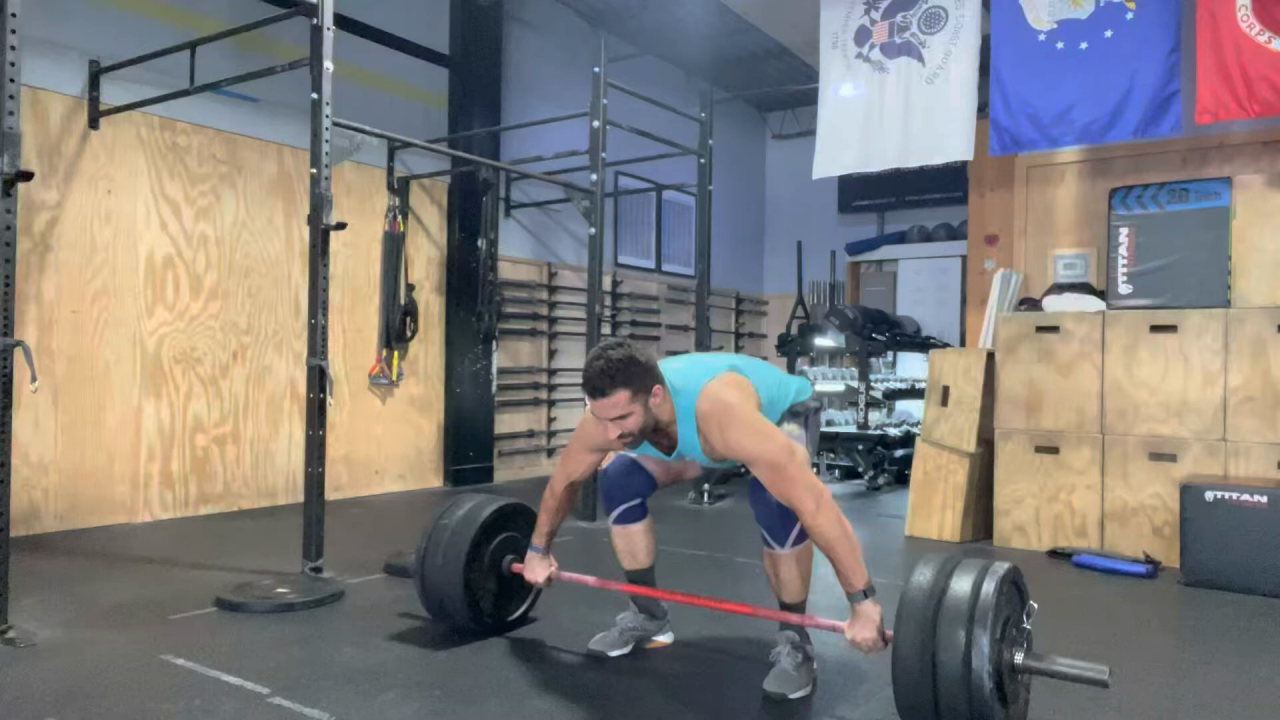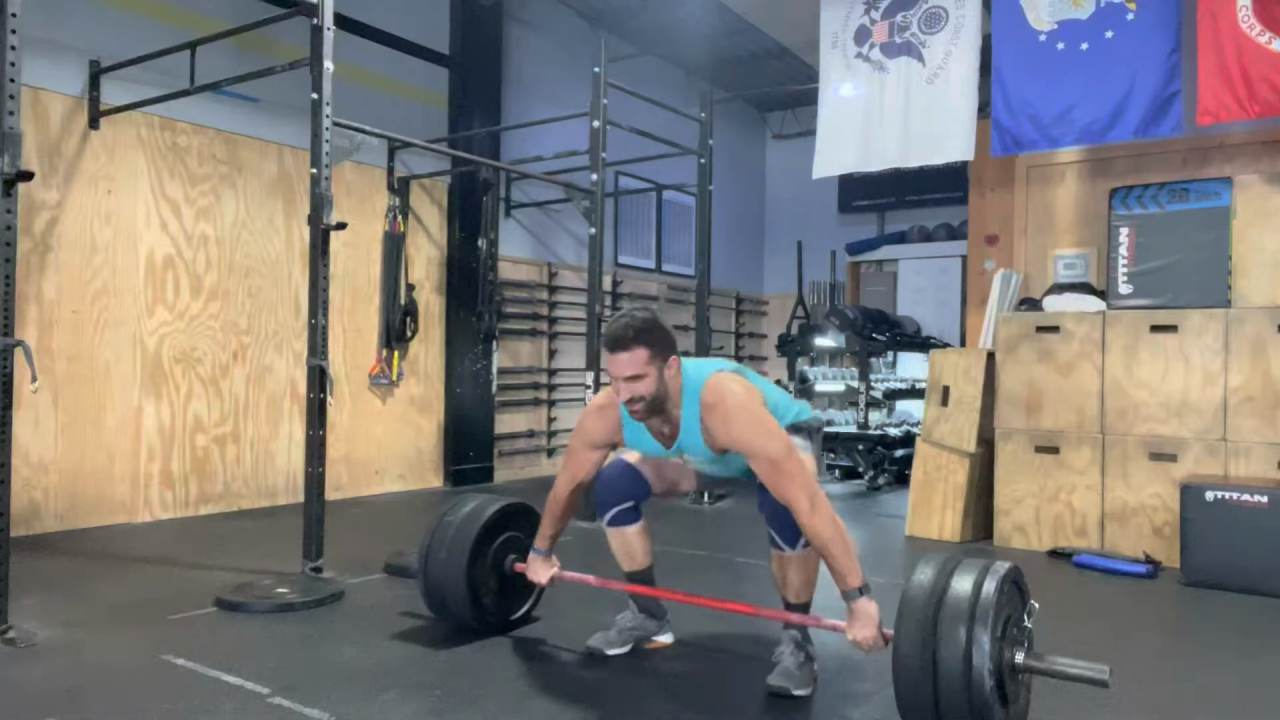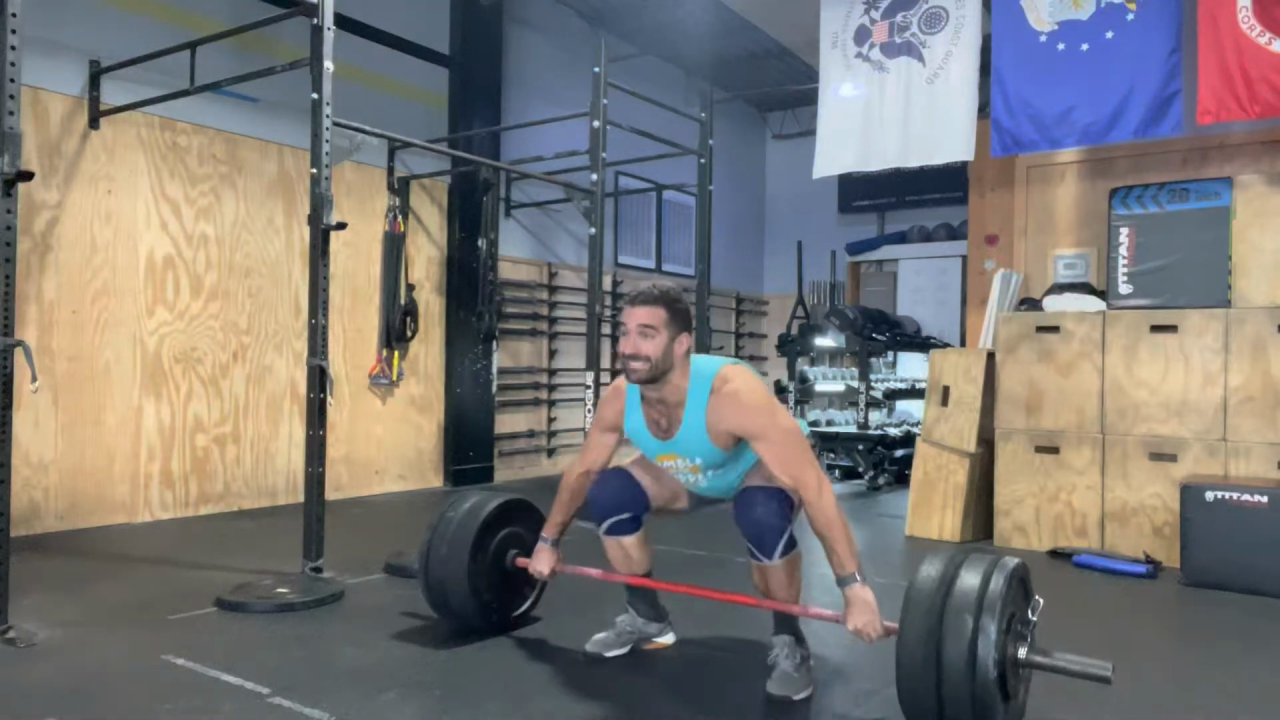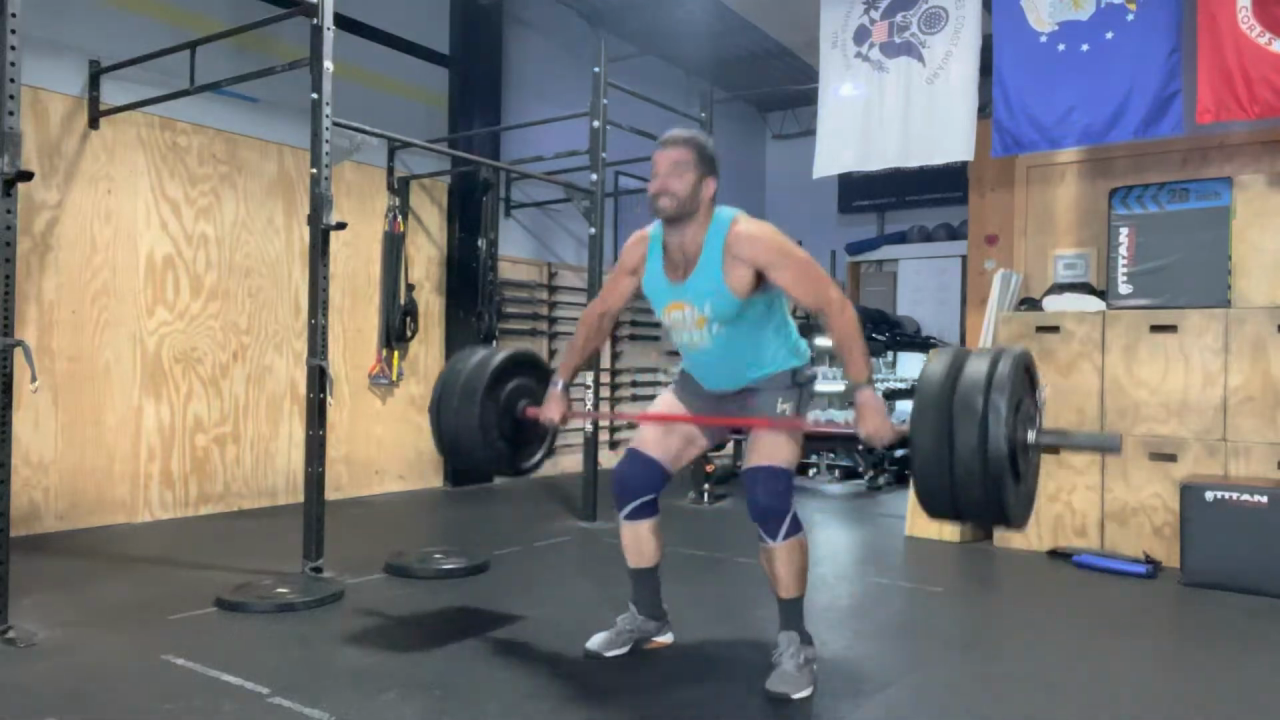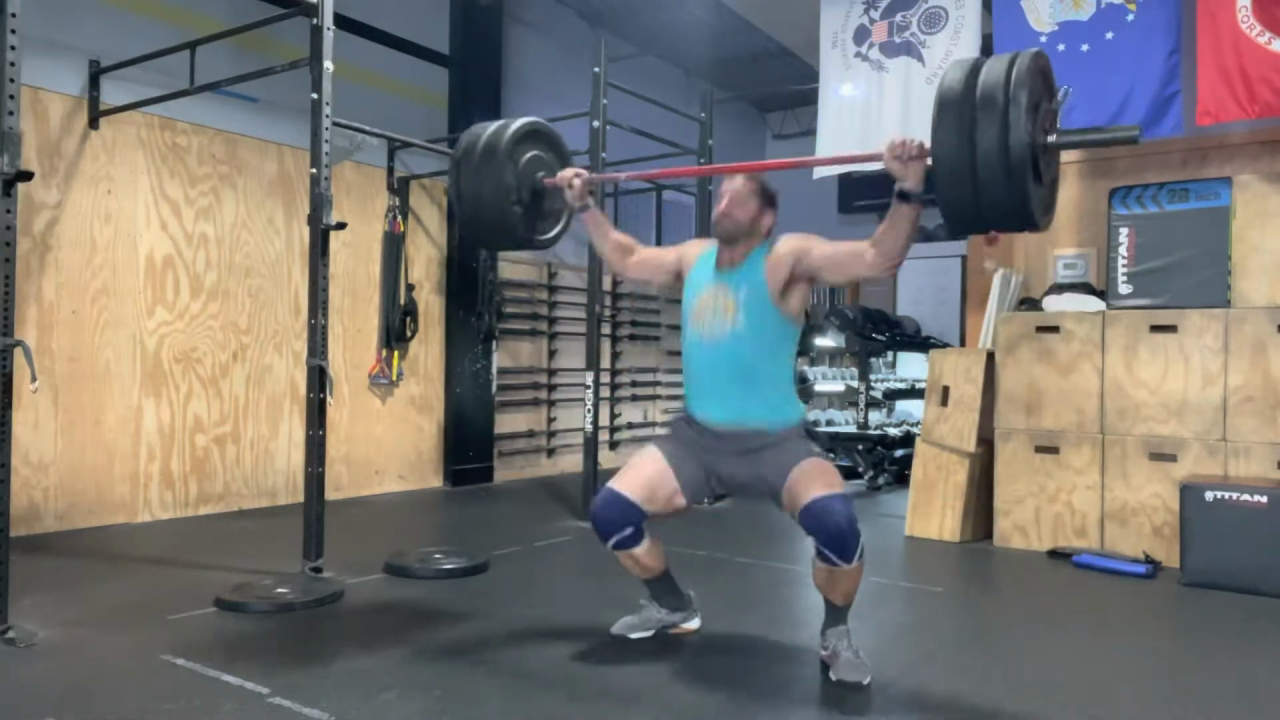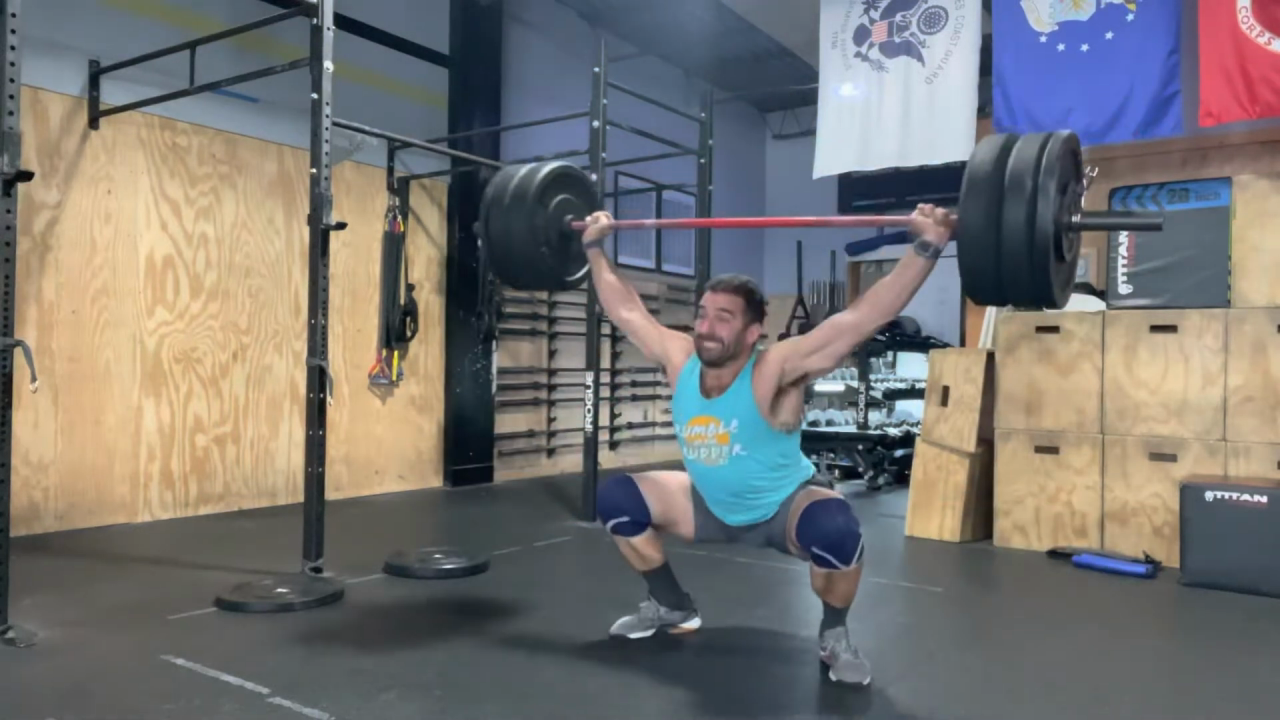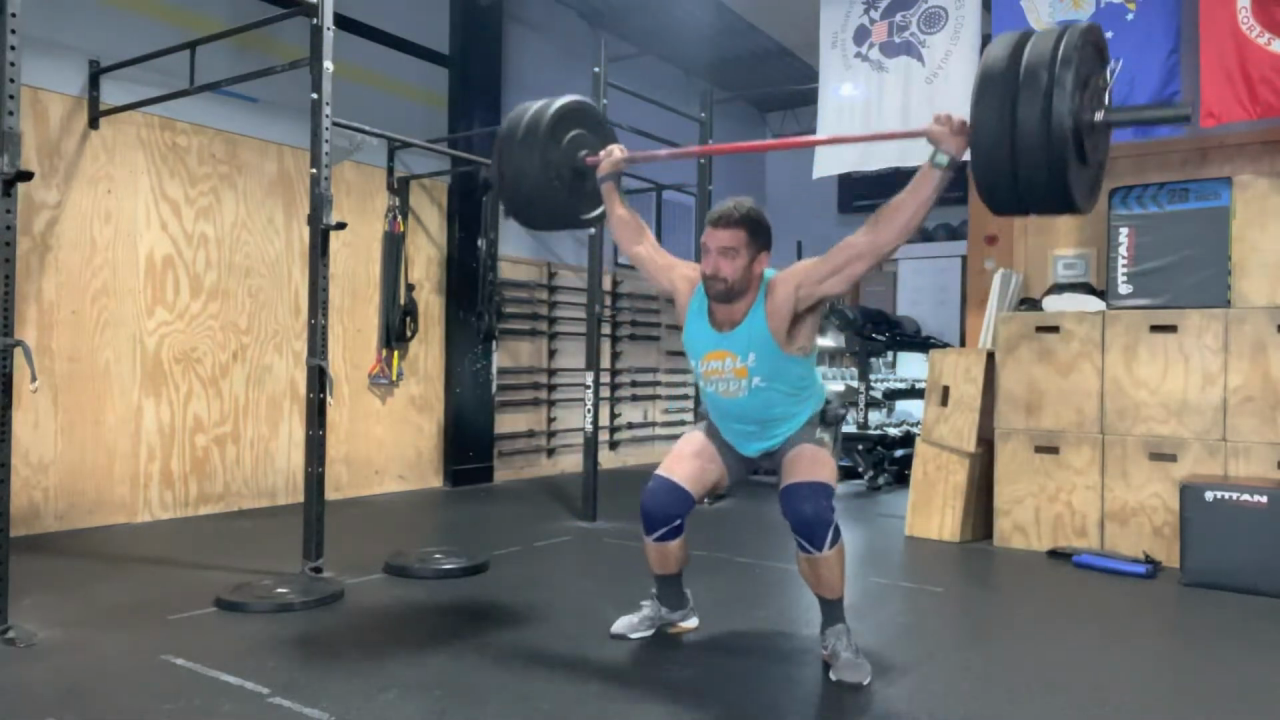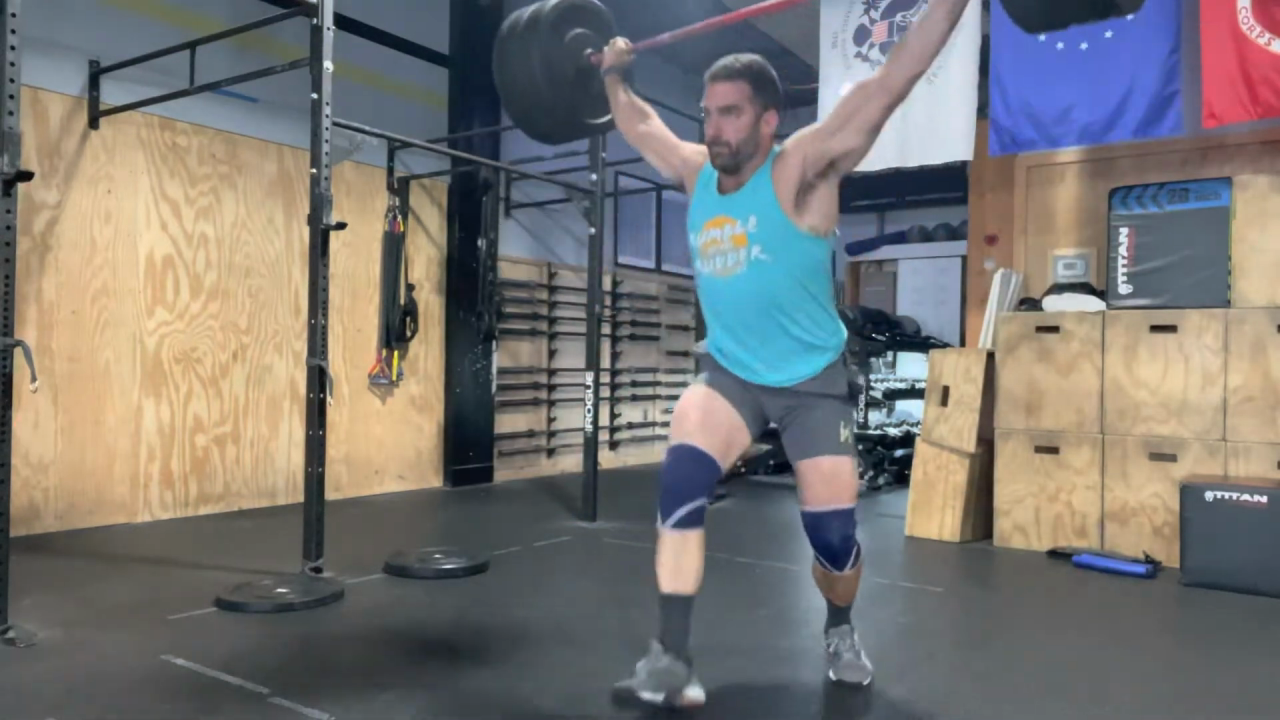
dt=0.5s
person 1, frame 1
left shoulder: (721, 410)
right shoulder: (610, 411)
left elbow: (813, 503)
right elbow: (564, 480)
left wrist: (863, 603)
right wrist: (539, 550)
left hip: (781, 410)
left knee: (778, 507)
right knee: (621, 482)
left ankle: (794, 641)
right ankle: (646, 616)
person 1, frame 2
left shoulder: (725, 402)
right shoulder: (606, 412)
left elbow: (807, 501)
right elbow: (569, 481)
left wrist: (859, 600)
right wrist: (541, 551)
left hip: (783, 430)
left knee: (784, 506)
right knee: (612, 485)
left ankle: (796, 638)
right ankle: (647, 615)
person 1, frame 3
left shoulder: (732, 393)
right shoulder: (619, 398)
left elbow: (813, 485)
right elbow: (582, 470)
left wrist: (854, 589)
right wrist: (548, 542)
left hip: (764, 459)
right hip: (692, 472)
left knee: (763, 517)
right knee: (609, 494)
left ankle: (788, 643)
right ankle: (647, 619)
person 1, frame 4
left shoulder: (746, 238)
right shoulder: (642, 247)
left elbow: (833, 304)
right elbow: (601, 313)
left wrist: (865, 394)
right wrist: (560, 385)
left hip: (772, 379)
right hip: (700, 380)
left knee: (767, 497)
right knee: (632, 480)
left ankle: (793, 641)
right ankle: (647, 618)
person 1, frame 5
left shoulder: (785, 259)
right shoulder: (693, 259)
left elbow: (879, 259)
right elbow: (624, 256)
left wrist: (906, 188)
right wrist: (582, 203)
left hip: (775, 443)
right hip: (698, 435)
left knee: (836, 527)
right knee: (610, 513)
left ankle: (836, 633)
right ankle: (672, 605)
person 1, frame 6
left shoulder: (774, 372)
right shoulder: (680, 360)
left elbow: (864, 316)
right elbow: (626, 309)
left wrist: (928, 247)
right wrist: (594, 246)
left hip: (786, 507)
right hip: (713, 507)
left knee: (836, 530)
right knee: (615, 498)
left ankle: (834, 635)
right ankle: (671, 604)
person 1, frame 7
left shoulder: (787, 298)
right shoulder: (688, 291)
left elbow: (877, 239)
right elbow: (637, 242)
left wrist: (944, 159)
right wrist: (609, 184)
left hip: (796, 426)
right hip: (724, 430)
left knee: (808, 512)
right knee: (660, 503)
left ankle: (835, 634)
right ankle: (670, 605)
person 1, frame 8
left shoulder: (799, 170)
right shoulder: (695, 173)
left elbow: (887, 86)
right elbow: (643, 128)
right wrist: (615, 76)
left hip: (811, 379)
right hip: (726, 371)
left knee: (831, 530)
right knee: (681, 482)
left ankle: (840, 631)
right ankle: (672, 658)
